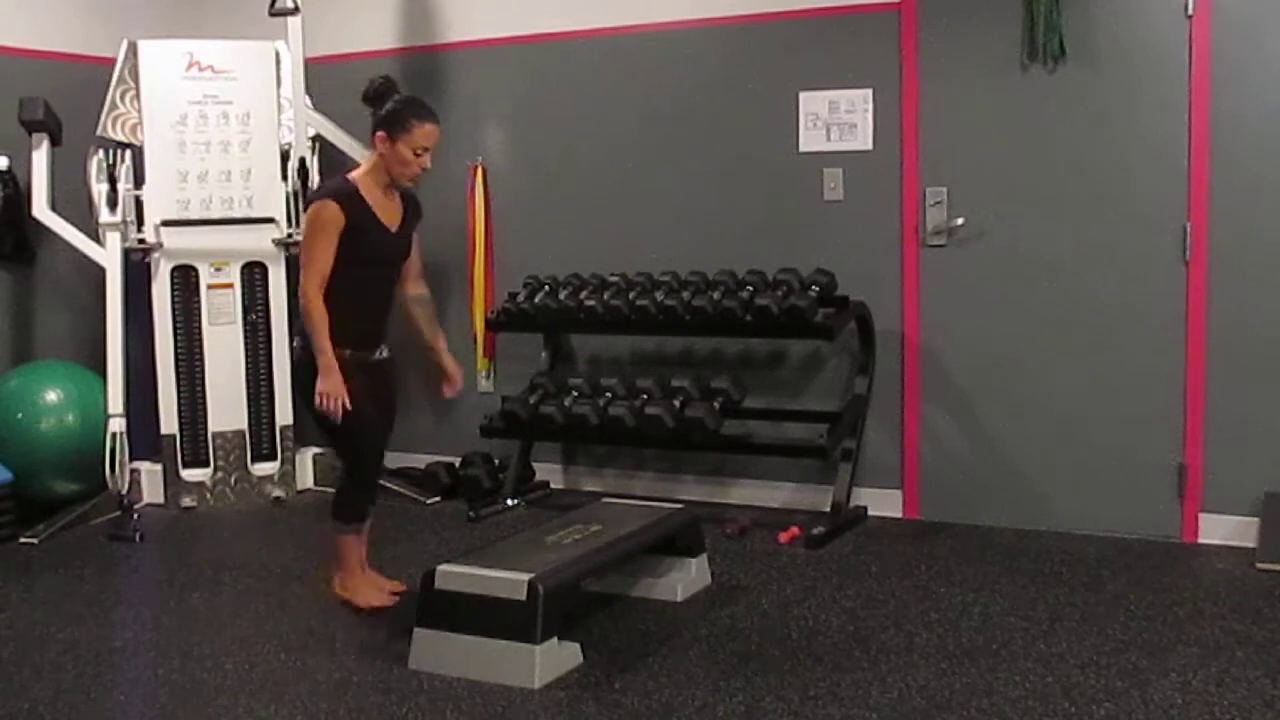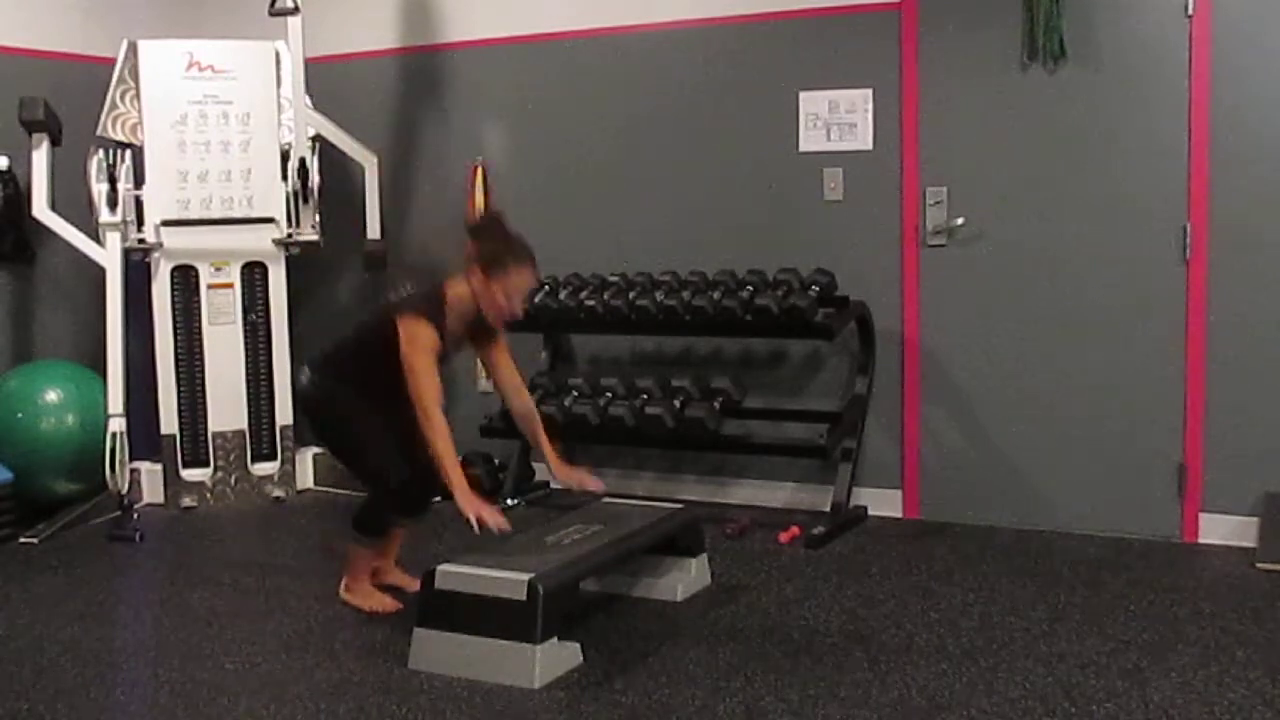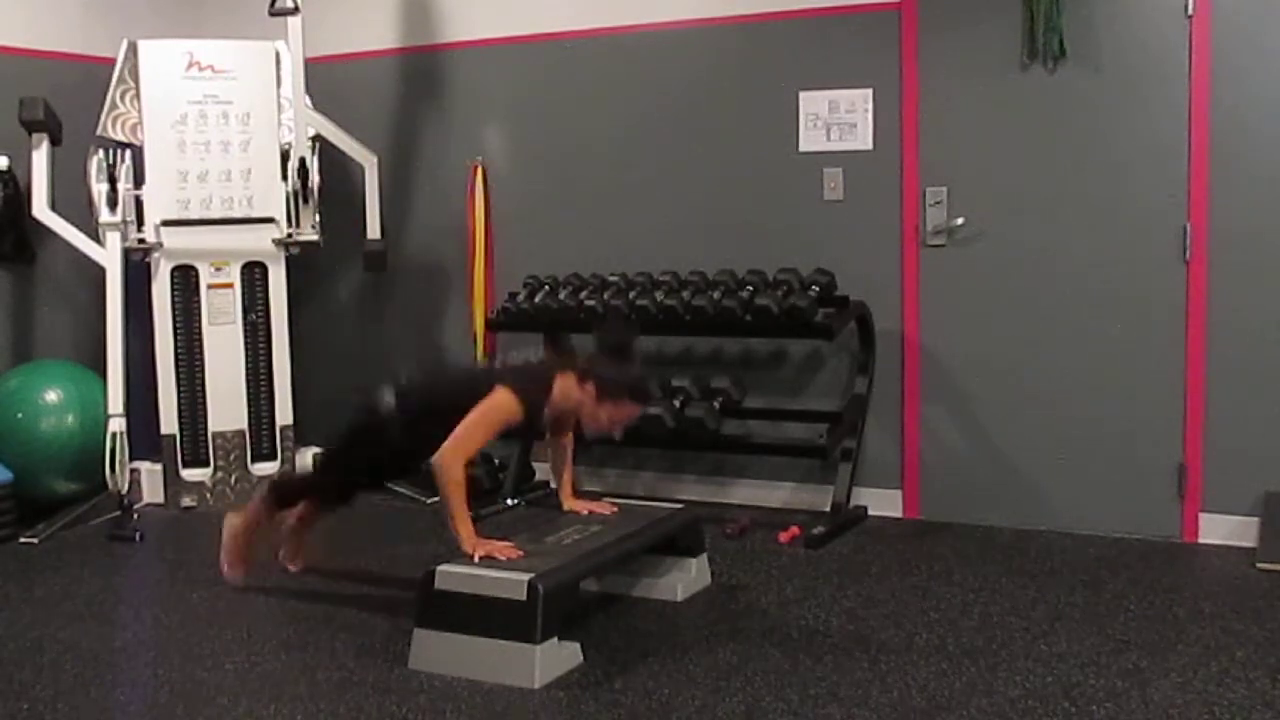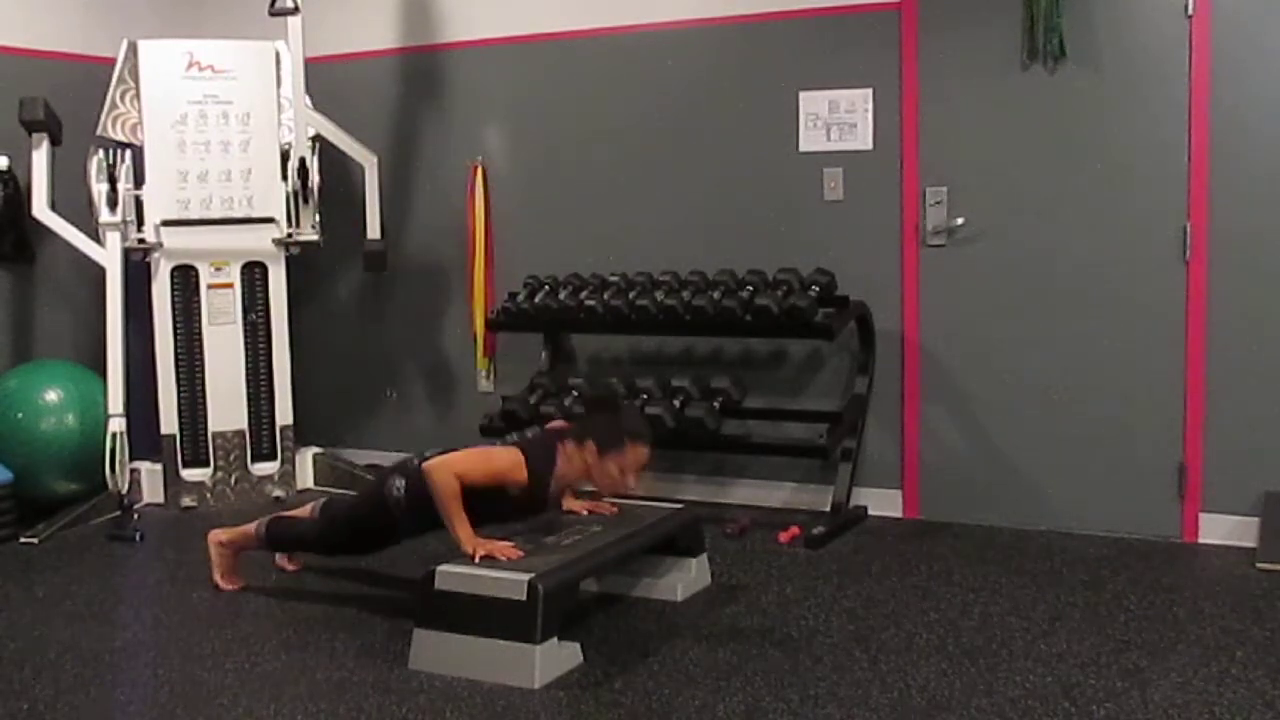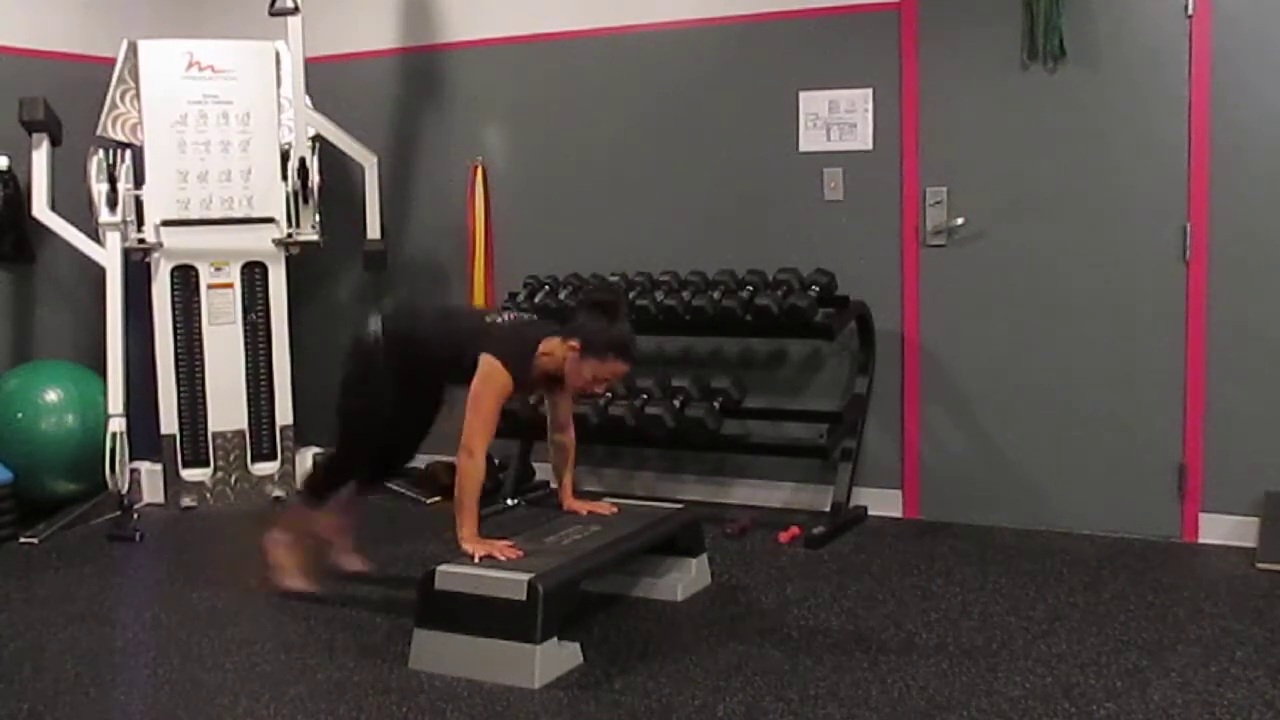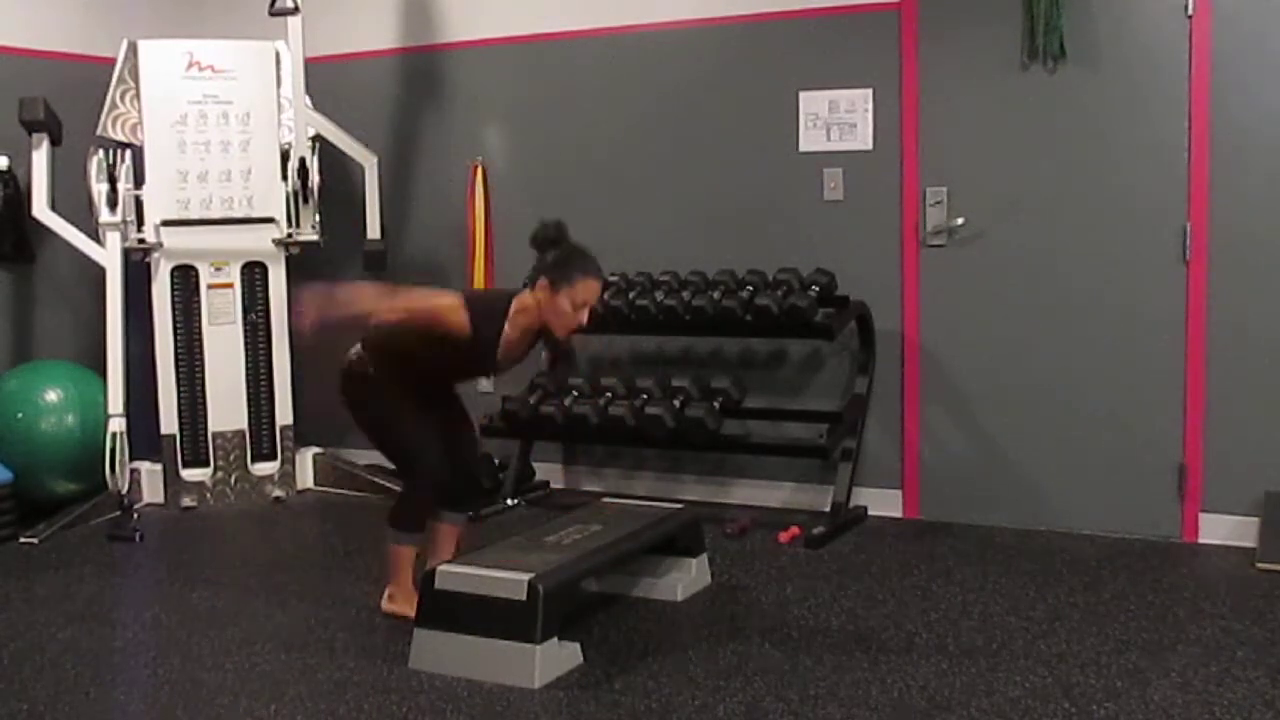
dt=0.5s
person 1, frame 1
left shoulder: (408, 207)
right shoulder: (334, 203)
left elbow: (413, 287)
right elbow: (310, 292)
left wrist: (442, 353)
right wrist: (328, 370)
left hip: (375, 357)
right hip: (329, 359)
left knee: (368, 467)
right knee: (361, 464)
left ankle: (359, 567)
right ankle: (346, 575)
person 1, frame 2
left shoulder: (483, 320)
right shoulder: (422, 315)
left elbow: (516, 394)
right elbow: (429, 412)
left wrist: (555, 463)
right wrist: (464, 495)
left hip: (381, 393)
right hip: (328, 390)
left knee: (425, 475)
right knee: (395, 479)
left ankle: (383, 566)
right ankle: (355, 582)
person 1, frame 3
left shoulder: (570, 388)
right shoulder: (520, 399)
left elbow: (562, 432)
right elbow: (446, 462)
left wrist: (567, 496)
right wrist: (468, 540)
left hip: (427, 416)
right hip: (398, 420)
left knee: (352, 481)
right knee: (334, 482)
left ankle: (294, 530)
right ankle: (240, 527)
person 1, frame 4
left shoulder: (570, 442)
right shoulder: (526, 468)
left elbow: (554, 424)
right elbow: (438, 468)
left wrist: (566, 498)
right wrist: (469, 541)
left hip: (422, 488)
right hip: (411, 493)
left knee: (346, 517)
right knee: (330, 535)
left ankle: (299, 516)
right ankle: (227, 539)
person 1, frame 5
left shoulder: (561, 359)
right shoulder: (509, 360)
left elbow: (562, 431)
right elbow: (471, 451)
left wrist: (567, 497)
right wrist: (468, 539)
left hip: (418, 359)
right hip: (383, 348)
left knee: (391, 456)
right knee: (354, 454)
left ankle: (326, 527)
right ankle: (285, 536)
person 1, frame 6
left shoulder: (537, 328)
right shoulder: (476, 316)
right elbow: (385, 302)
right wrist: (321, 307)
left hip: (427, 381)
right hip: (372, 376)
left knee: (466, 469)
right knee: (425, 472)
right ankle: (397, 592)
